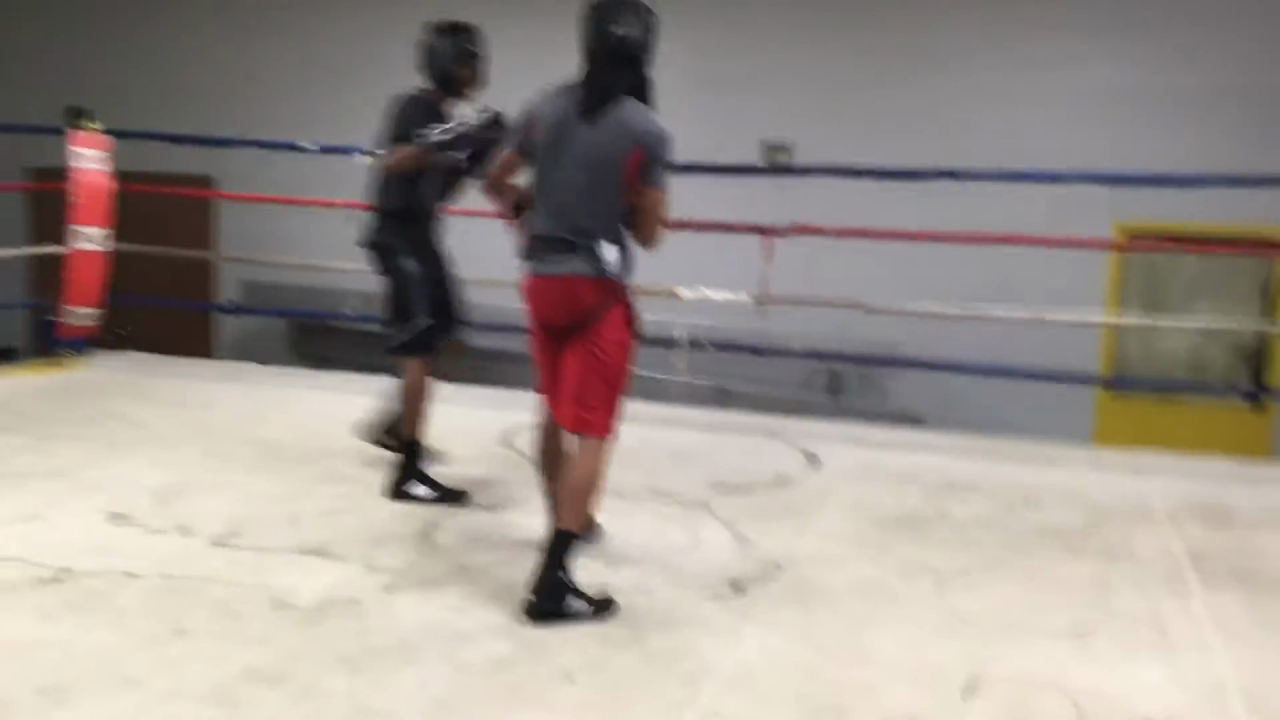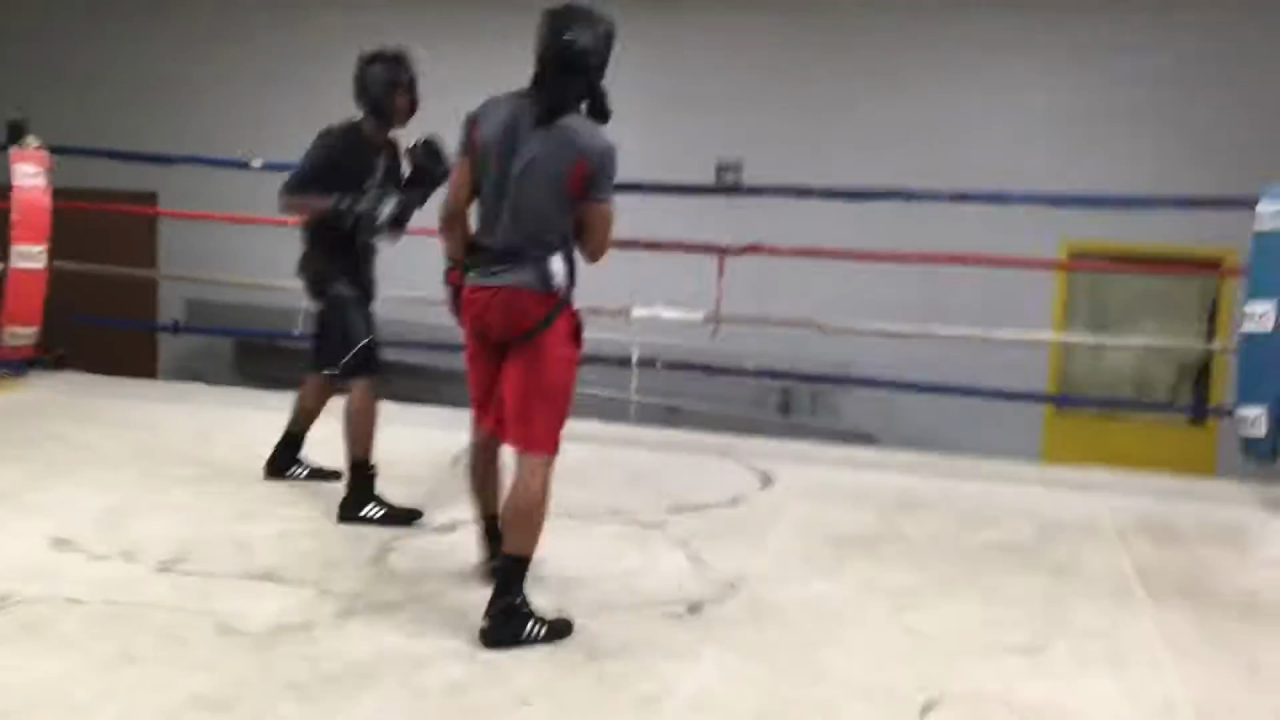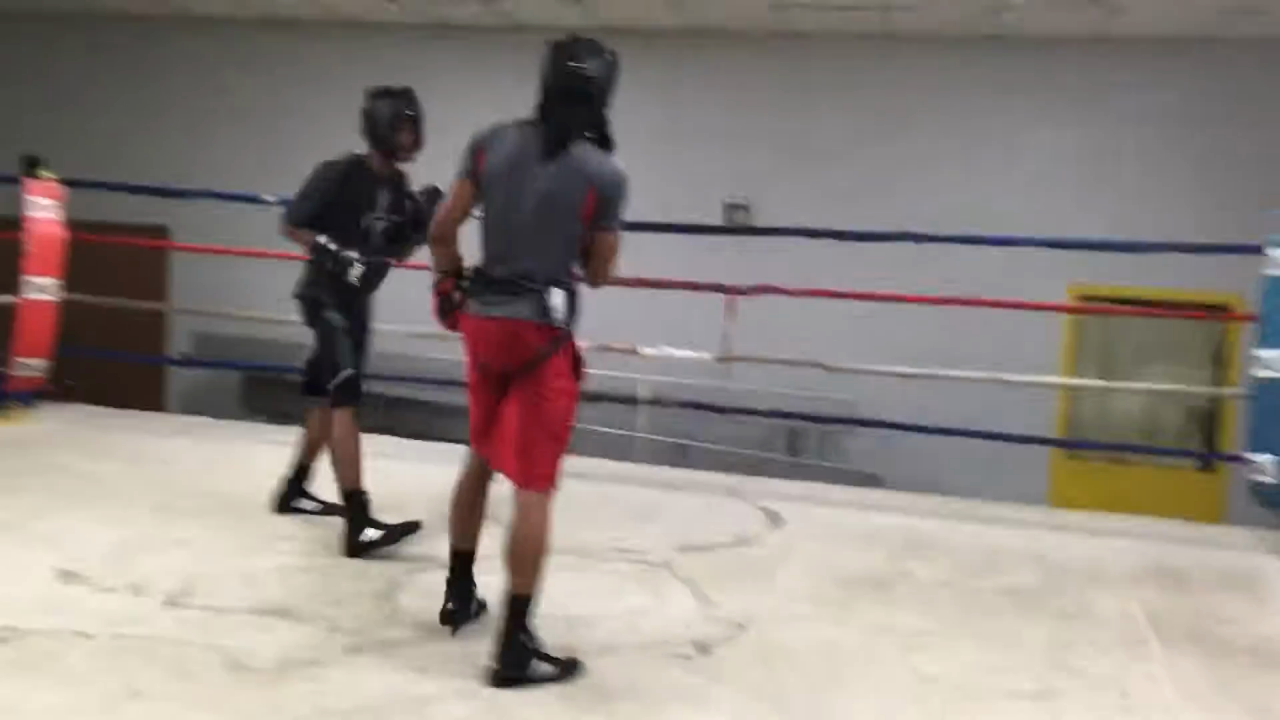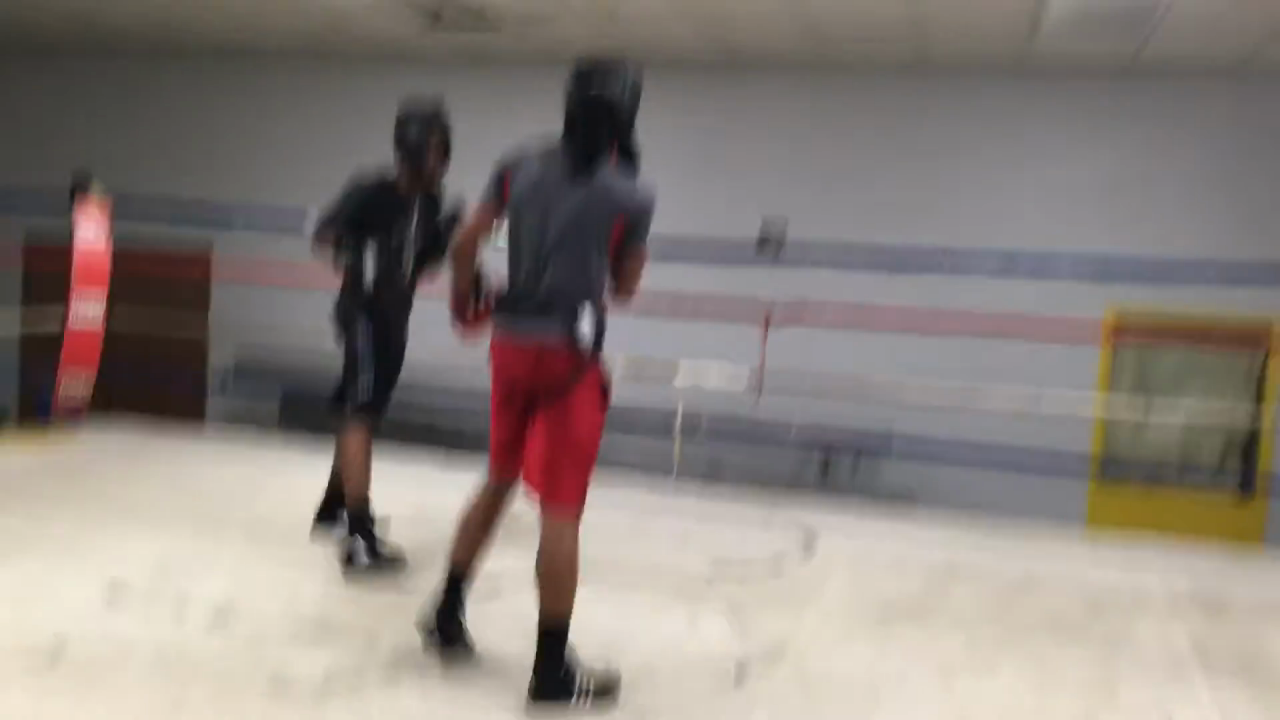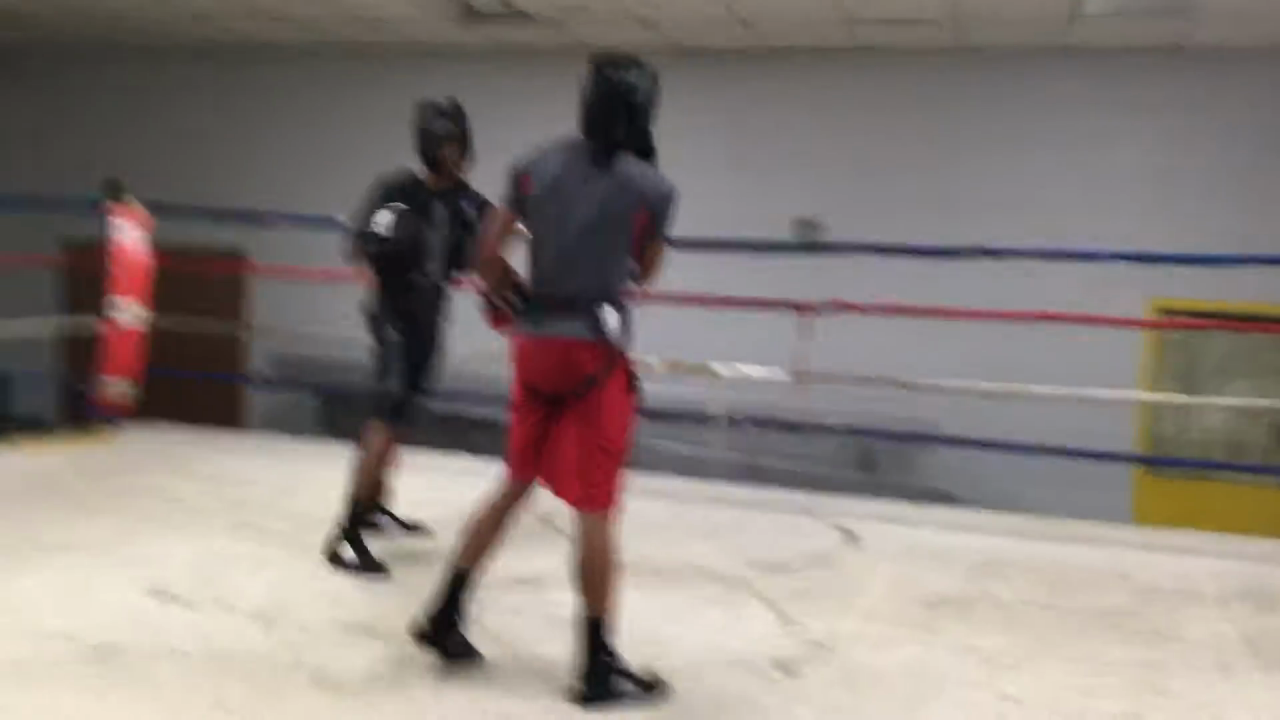
dt=0.1s
person 1, frame 1
left shoulder: (543, 110)
right shoulder: (647, 133)
left elbow: (496, 183)
right elbow: (648, 234)
left hip: (542, 280)
right hip: (596, 288)
left knee: (557, 412)
right knee: (590, 435)
left ankle: (566, 523)
right ankle: (551, 582)
person 1, frame 2
left shoulder: (489, 116)
right shoulder: (593, 146)
left elbow: (452, 212)
right elbow: (594, 247)
left wrist: (459, 270)
left hip: (483, 292)
right hip: (539, 300)
left knee: (488, 432)
right knee: (535, 452)
left ankle: (495, 546)
right ankle: (507, 606)
person 1, frame 3
left shoulder: (493, 143)
right shoulder: (605, 174)
left elbow: (443, 230)
right elbow: (599, 272)
left wrist: (448, 282)
left hip: (485, 322)
right hip: (542, 333)
left knee: (481, 460)
right knee: (534, 486)
left ankle: (458, 591)
right ankle: (514, 647)
person 1, frame 4
left shoulder: (519, 169)
right shoulder: (631, 197)
left elbow: (462, 248)
right elbow: (623, 286)
left wrist: (467, 292)
left hip: (513, 344)
right hip: (567, 356)
left knee: (498, 483)
right knee: (561, 510)
left ankle: (448, 613)
right ankle: (553, 668)
person 1, frame 5
left shoulder: (536, 165)
right shoulder: (651, 187)
left elbow: (487, 258)
left wrist: (507, 300)
left hip: (534, 345)
right hip: (593, 352)
left knee: (516, 484)
right knee: (595, 509)
left ankle: (444, 619)
right ankle: (597, 666)
person 2, frame 1
left shoulder: (447, 116)
right shoulder: (415, 107)
right elbow: (389, 166)
left wrist: (481, 150)
right wrist: (441, 141)
left hip: (419, 239)
right hip: (399, 240)
left knee: (429, 340)
right knee: (422, 354)
left ankle: (393, 429)
right ankle: (410, 473)
person 2, frame 2
left shoulder: (388, 150)
right shoulder: (340, 142)
left elbow: (392, 215)
right elbow: (291, 199)
left wrist: (421, 184)
right wrist: (347, 208)
left hip: (355, 266)
right hip: (332, 267)
left knee: (330, 369)
right knee: (362, 374)
left ankle: (285, 456)
right ankle: (359, 494)
person 2, frame 3
left shoulder: (398, 186)
right shoulder: (338, 175)
left elbow: (397, 250)
right elbow: (291, 225)
left wrist: (418, 226)
right wrist: (334, 250)
left hip: (357, 299)
right hip: (327, 297)
left knee: (327, 397)
right knee: (344, 402)
left ankle: (293, 489)
right ankle: (358, 523)
person 2, frame 4
left shoulder: (432, 199)
right shoulder: (370, 192)
right elbow: (324, 239)
left wrist: (447, 238)
right wrist: (356, 259)
left hip: (395, 314)
right hip: (364, 311)
left knee: (361, 413)
right knee: (363, 415)
left ankle: (334, 509)
right ankle: (360, 538)
person 2, frame 5
left shoulder: (464, 197)
right shoulder: (394, 190)
left elbow: (462, 261)
right elbow: (358, 254)
left wrist: (477, 233)
right wrist: (376, 241)
left hip: (428, 314)
right hip: (396, 312)
left knee: (396, 413)
right knee: (388, 418)
left ankle: (370, 506)
right ankle: (348, 534)
